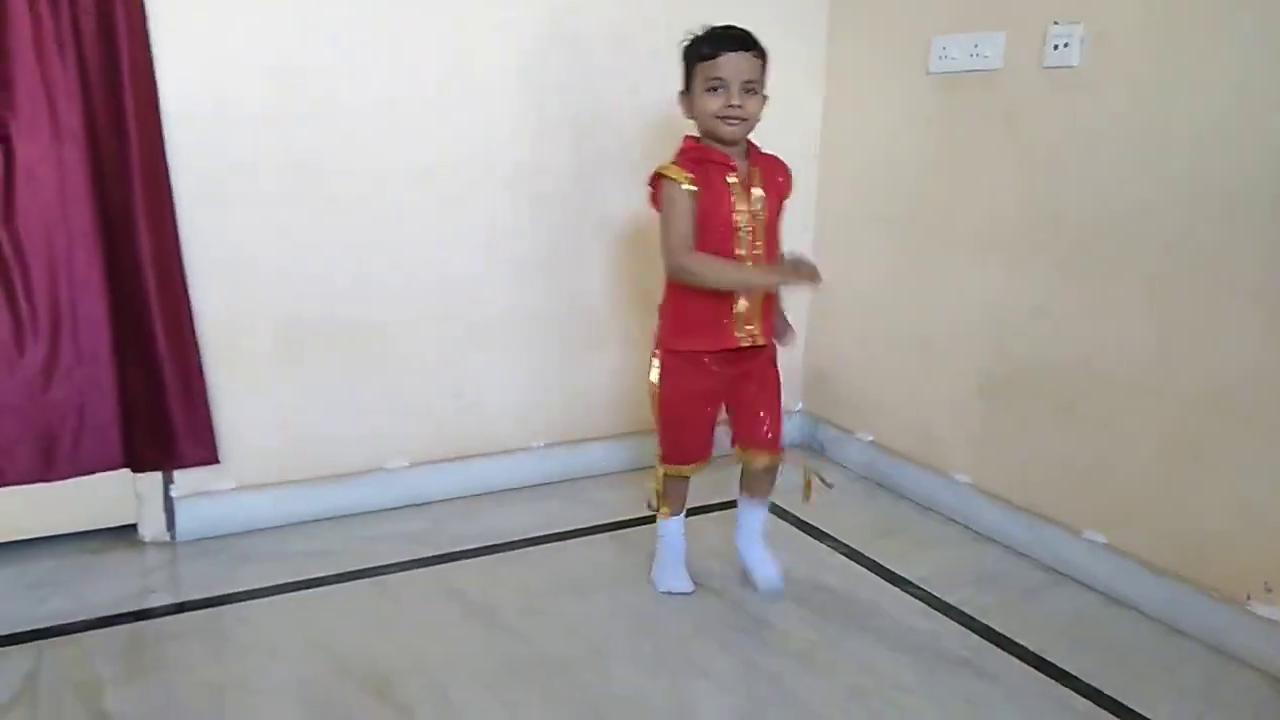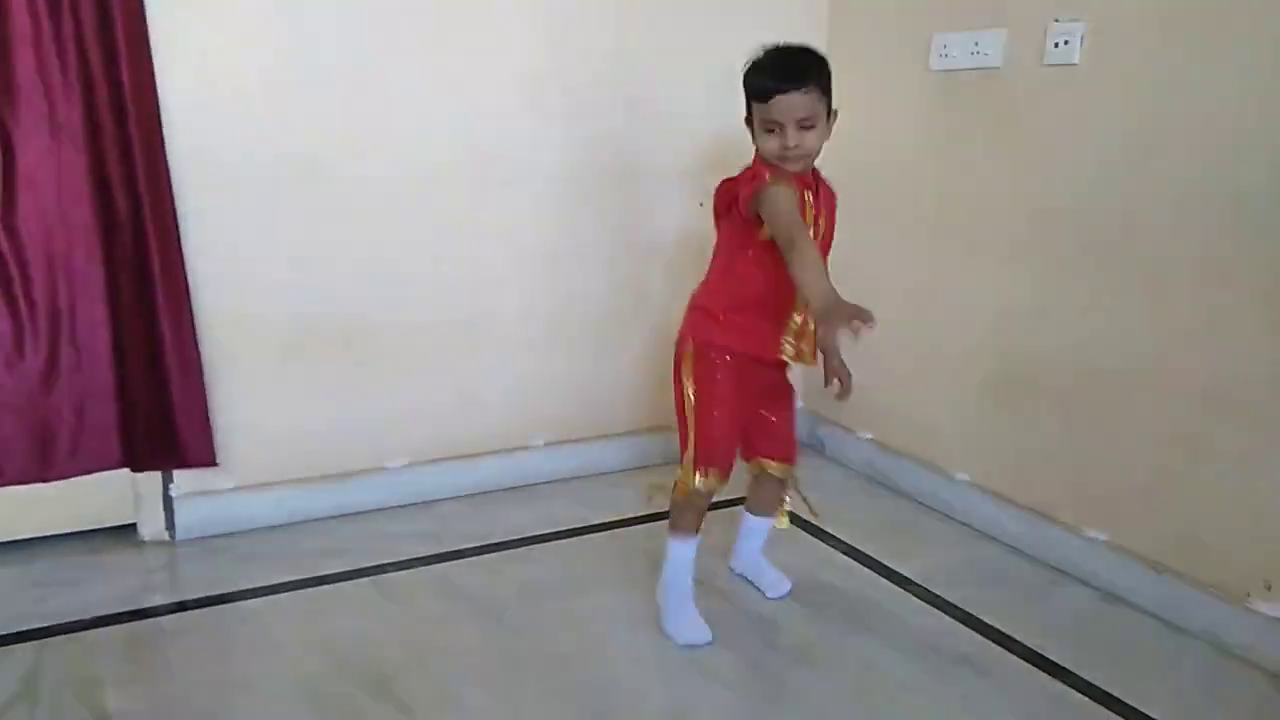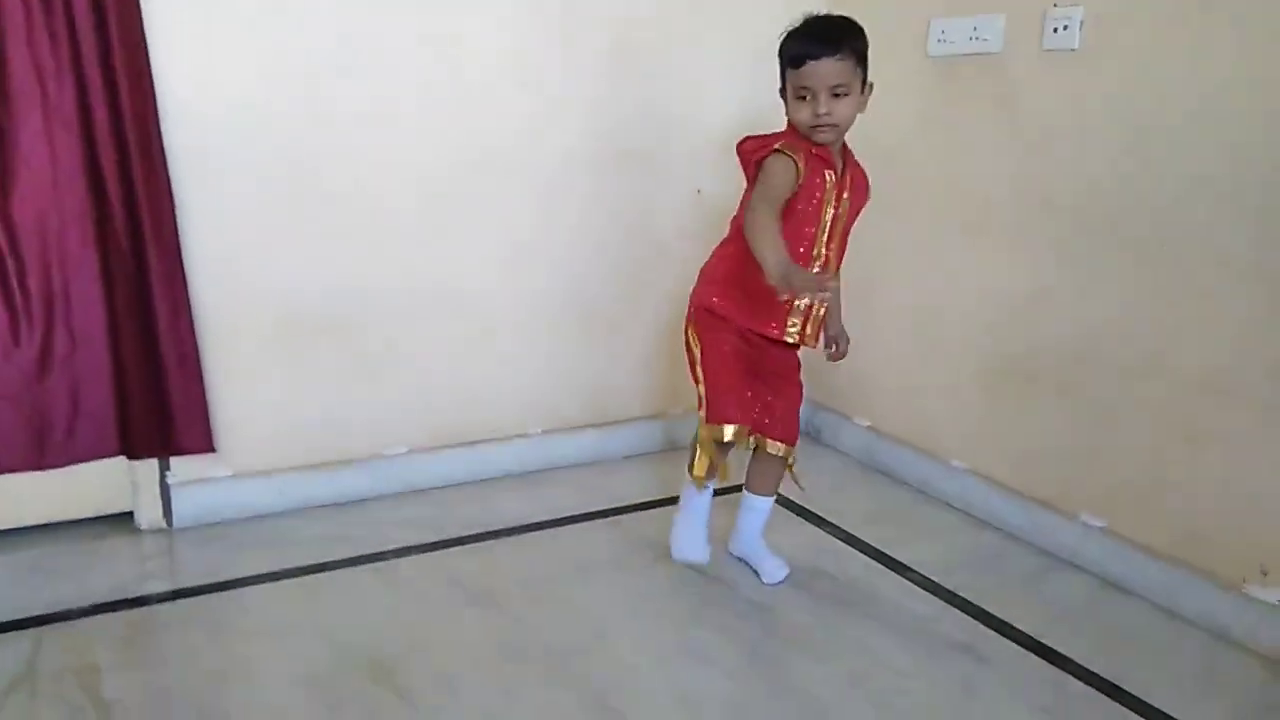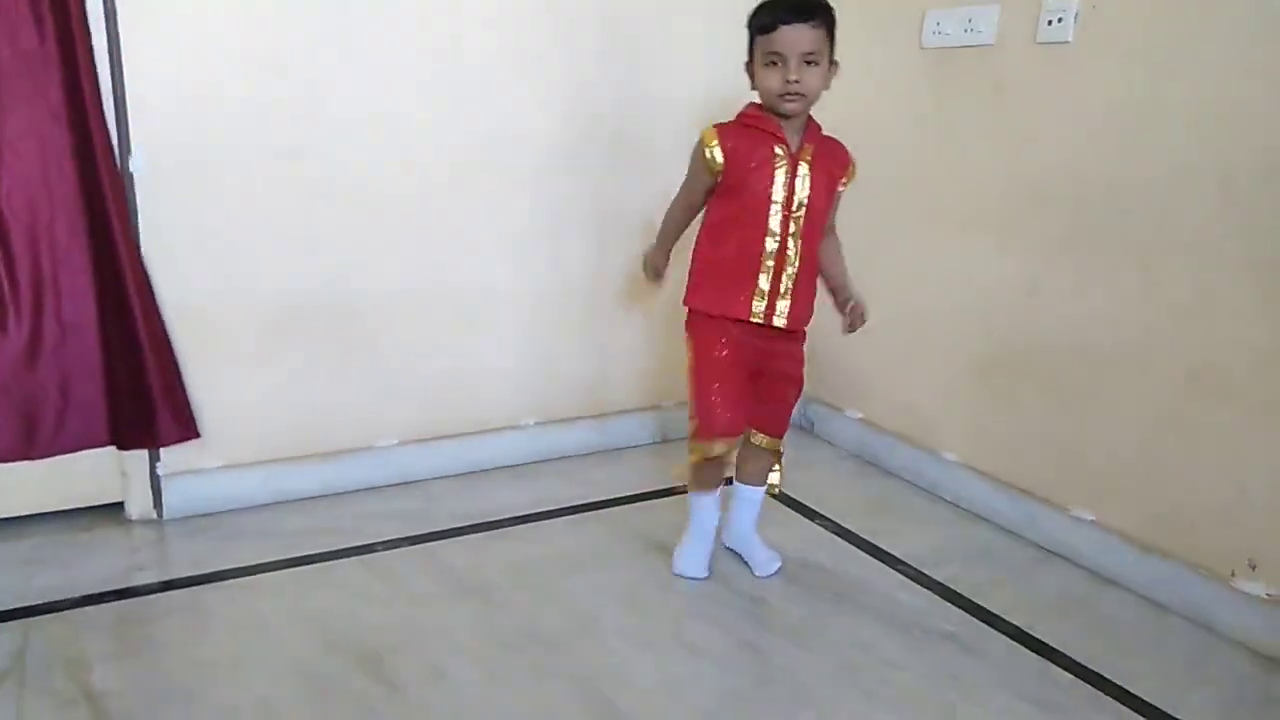
dt=0.5s
person 1, frame 1
left shoulder: (773, 174)
right shoulder: (680, 179)
right elbow: (680, 262)
left wrist: (775, 309)
right wrist: (764, 276)
left hip: (755, 340)
right hip: (691, 344)
left knee: (764, 449)
right knee: (682, 456)
left ankle: (750, 538)
right ankle: (669, 551)
person 1, frame 2
left shoulder: (821, 193)
right shoulder: (767, 189)
left elbow: (810, 268)
right elbow: (794, 243)
left wrist: (830, 349)
right wrist: (828, 303)
left hip: (772, 354)
right hip: (717, 346)
left knee: (777, 459)
right knee: (706, 468)
left ankle: (748, 554)
right ankle: (676, 586)
person 1, frame 3
left shoulder: (854, 178)
right shoulder: (783, 158)
right elbow: (760, 213)
left wrist: (831, 318)
right wrist: (779, 270)
left hip: (782, 331)
right hip: (725, 314)
left knee: (780, 435)
right knee: (725, 423)
left ankle: (748, 536)
right ankle: (693, 509)
person 1, frame 4
left shoulder: (833, 158)
right shoulder: (725, 144)
right elbow: (686, 205)
left wrist: (843, 294)
right wrist: (659, 251)
left hip: (786, 324)
right hip: (718, 316)
left knee: (767, 431)
right knee: (717, 429)
left ankle: (742, 528)
right ankle: (699, 530)
